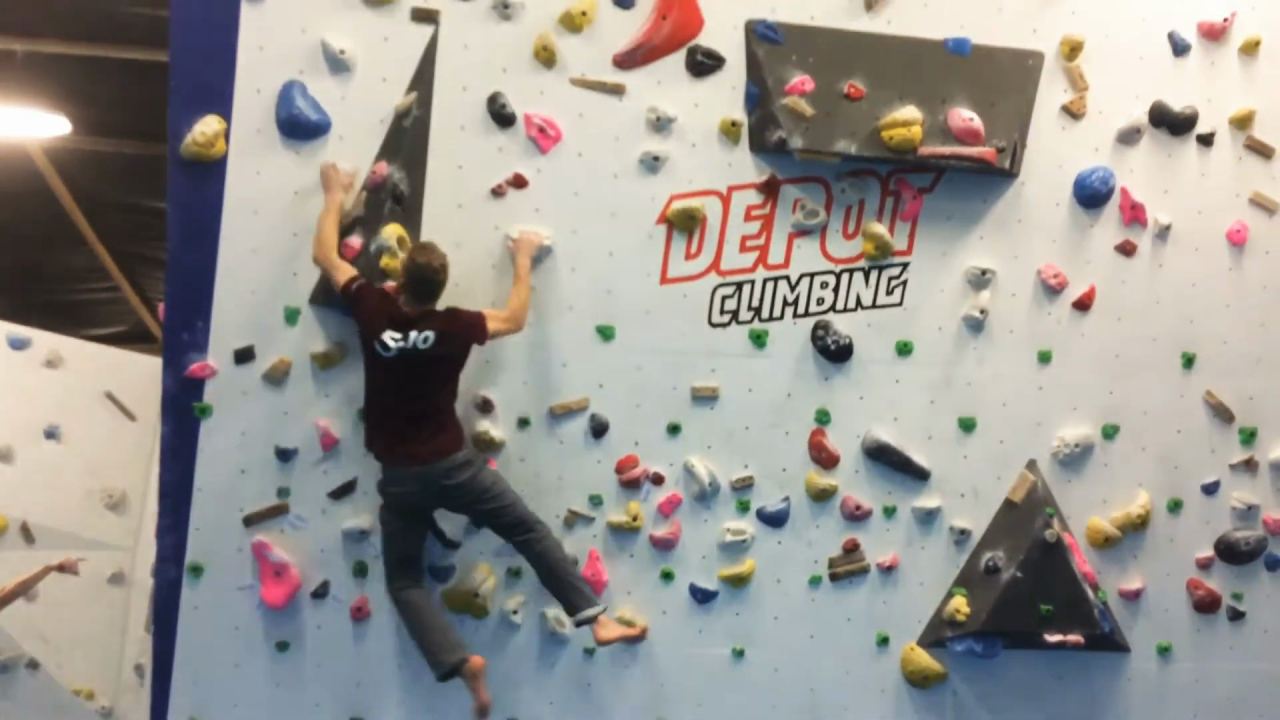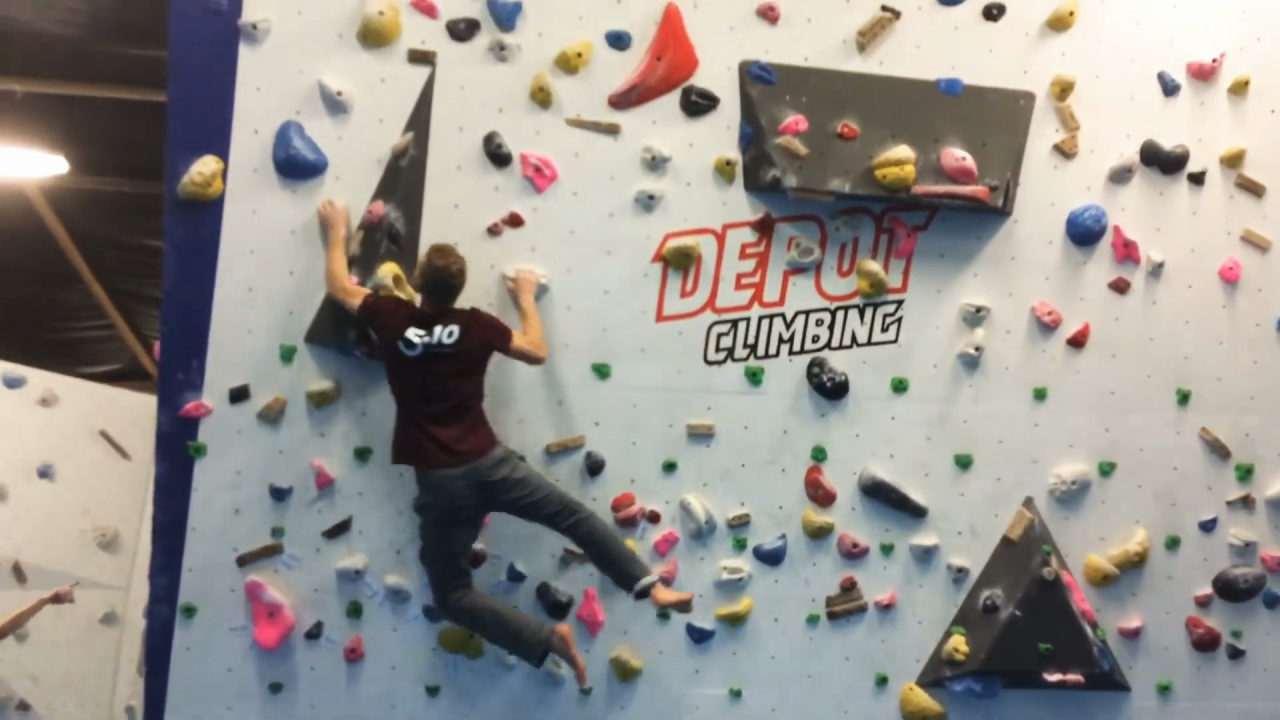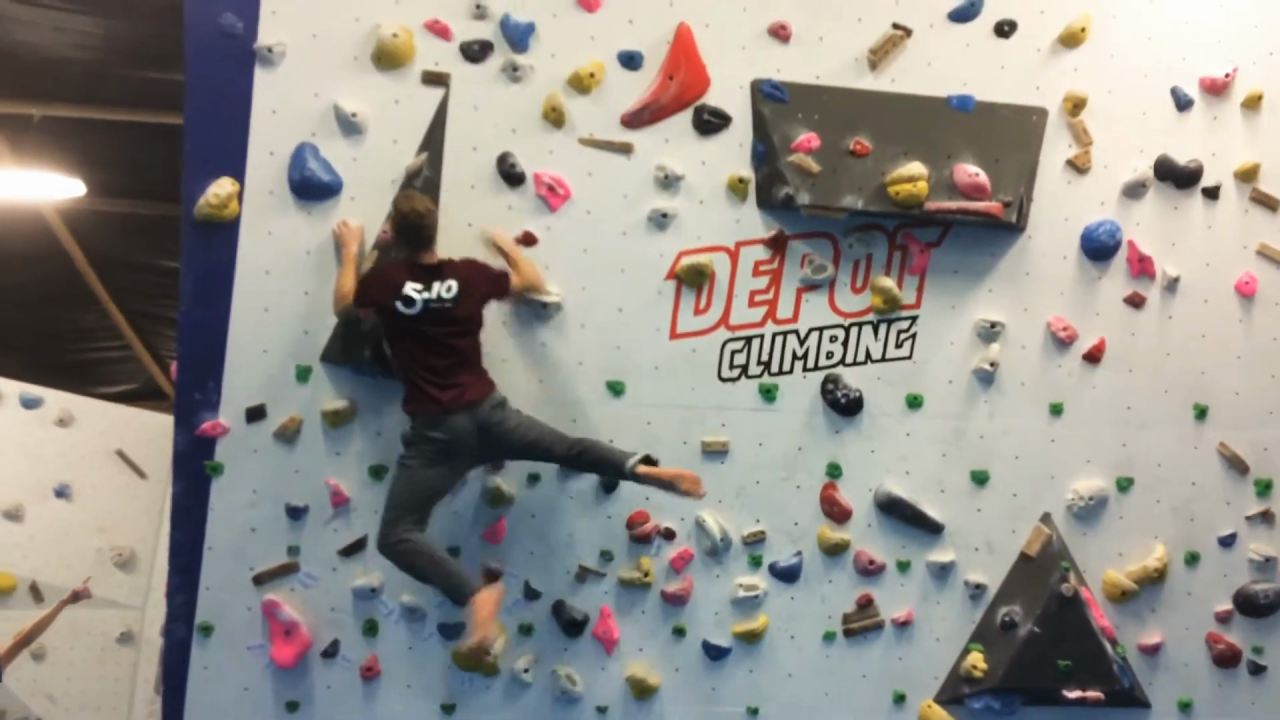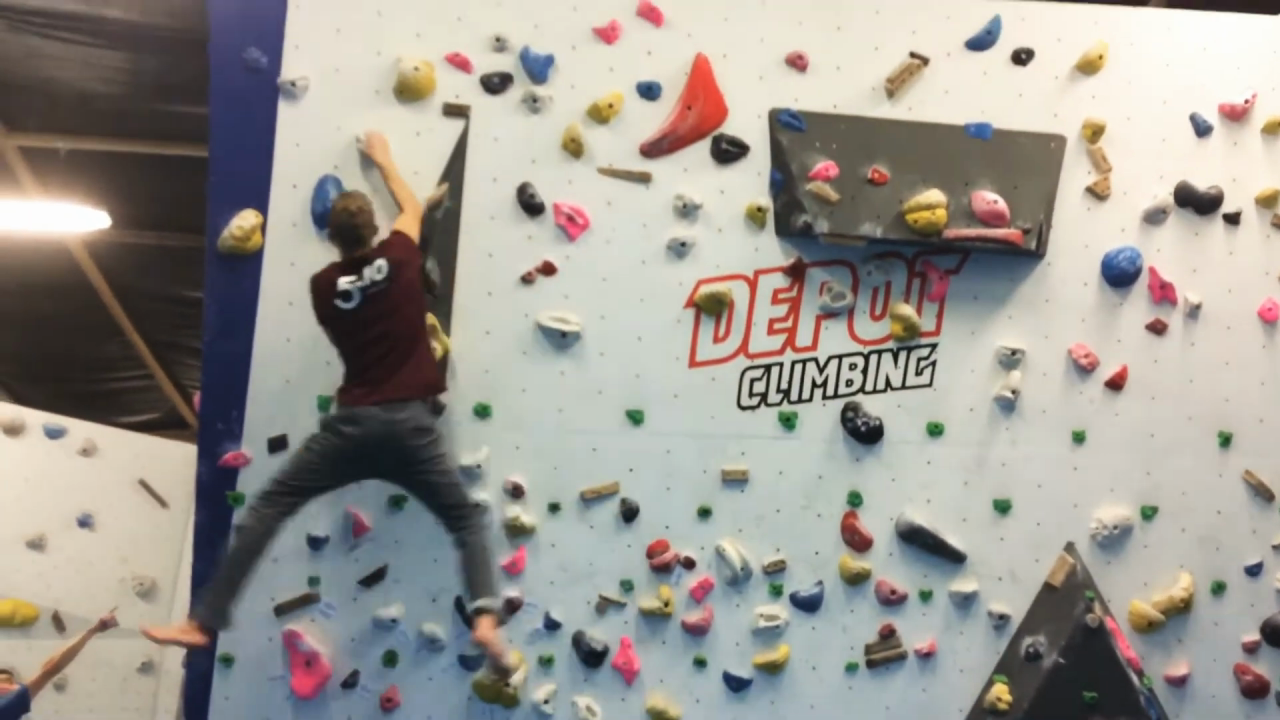
dt=0.3s
person 1, frame 1
left shoulder: (373, 309)
right shoulder: (457, 326)
left elbow: (324, 254)
right elbow: (516, 317)
left wrist: (335, 194)
right wrist: (523, 261)
left hip: (402, 477)
right hip: (454, 465)
left knee: (405, 580)
right knee: (533, 535)
left ankle: (460, 659)
right ankle: (596, 619)
person 1, frame 2
left shoulder: (391, 317)
right shoulder: (479, 326)
left elbow: (338, 286)
right elbow: (537, 351)
left wrist: (336, 230)
right wrist: (528, 300)
left hip: (438, 483)
right hip: (491, 465)
left knee: (451, 595)
right knee: (575, 517)
left ankle: (547, 639)
right ankle: (650, 587)
person 1, frame 3
left shoulder: (384, 280)
right shoulder: (470, 274)
left elbow: (344, 302)
right elbow: (534, 282)
left wrist: (350, 250)
right wrist: (507, 247)
left hip: (434, 431)
right hip: (487, 414)
left knee: (396, 537)
right knee: (572, 448)
left ankle: (477, 595)
right ankle: (649, 469)
person 1, frame 4
left shoulder: (322, 285)
right shoulder: (399, 256)
right elbow: (412, 208)
right wrist: (382, 159)
left hip: (356, 424)
right hip: (414, 423)
left knee: (268, 508)
right knee: (466, 516)
left ankle: (202, 624)
right ankle: (484, 617)
